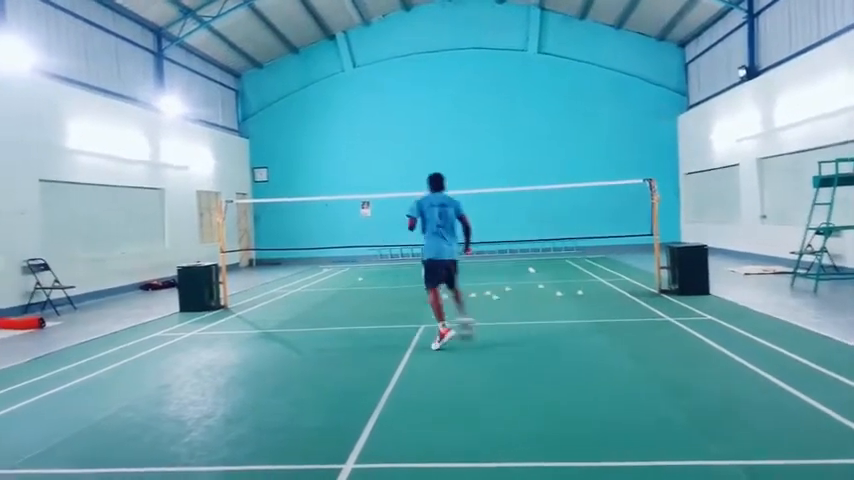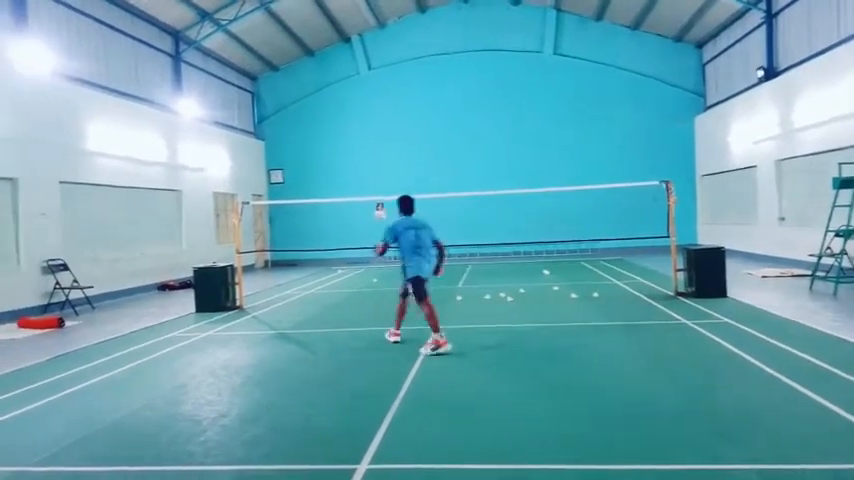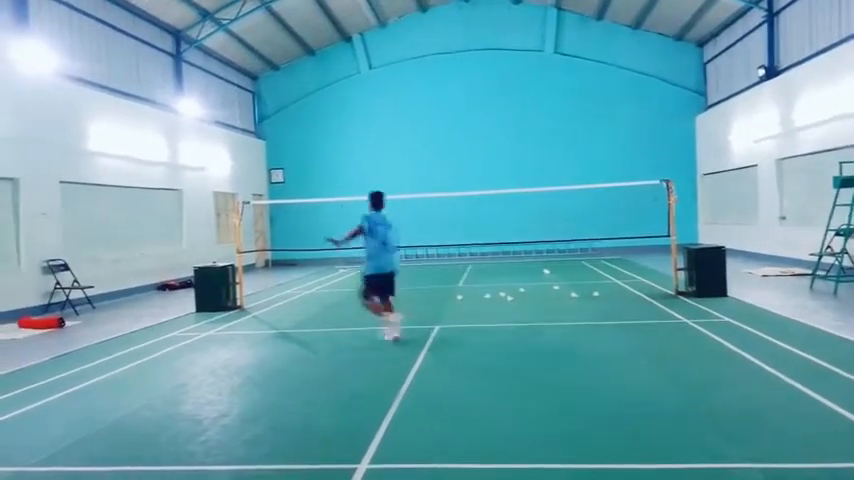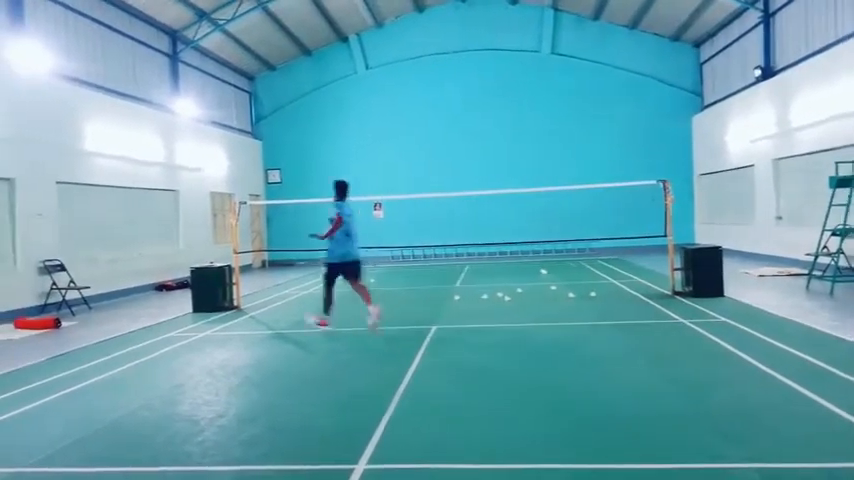
dt=0.2s
person 1, frame 1
left shoulder: (420, 202)
right shoulder: (453, 202)
left elbow: (411, 226)
right elbow: (466, 224)
left wrist: (411, 220)
right wrist: (467, 244)
left hip: (433, 253)
right hip: (450, 253)
left knee: (433, 290)
right knee: (453, 287)
left ankle: (443, 329)
right ankle: (464, 317)
person 1, frame 2
left shoulder: (394, 227)
right shoulder: (424, 226)
left elbow: (382, 251)
right elbow: (440, 247)
left wrist: (378, 250)
right wrist: (438, 266)
left hip: (413, 269)
right hip: (426, 268)
left knee: (424, 302)
right knee: (403, 297)
left ankle: (440, 340)
right ankle: (395, 332)
person 1, frame 3
left shoulder: (368, 217)
right shoulder: (387, 223)
left elbow: (358, 230)
left wrist: (340, 241)
left hip: (374, 265)
right hip: (391, 264)
left knee: (367, 299)
right knee: (384, 299)
left ankle: (391, 318)
right ankle: (392, 328)
person 1, frame 4
left shoulder: (337, 206)
right shoulder: (347, 208)
left elbow: (339, 221)
left wrist: (324, 236)
left hip: (336, 255)
right hip: (352, 254)
left knee: (328, 285)
right knee: (356, 283)
left ankle: (324, 319)
right ankle: (371, 308)
